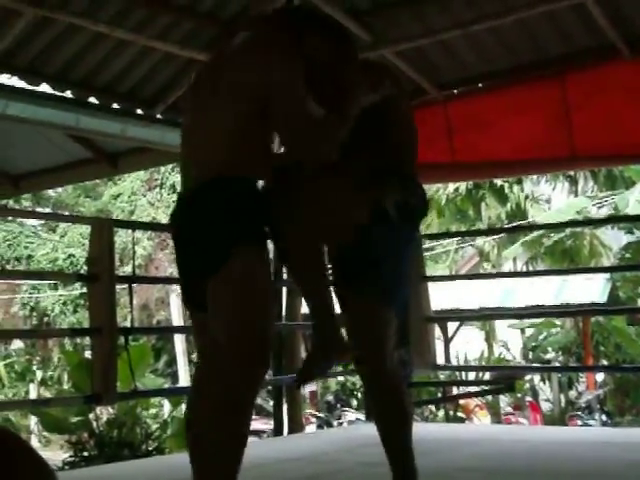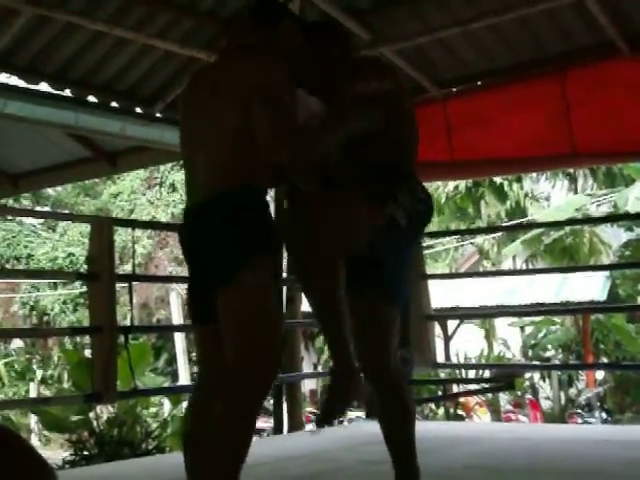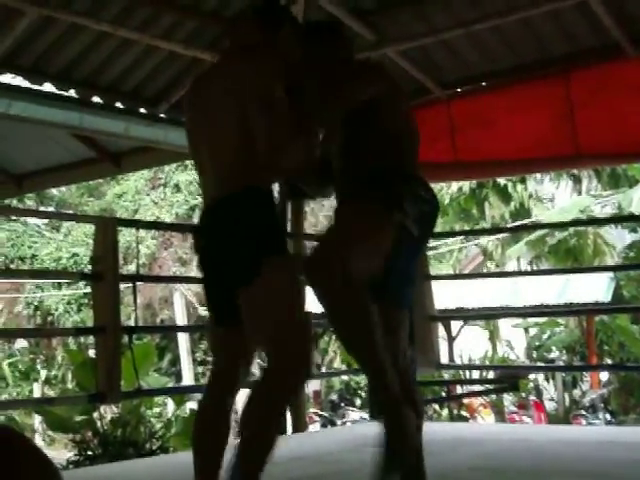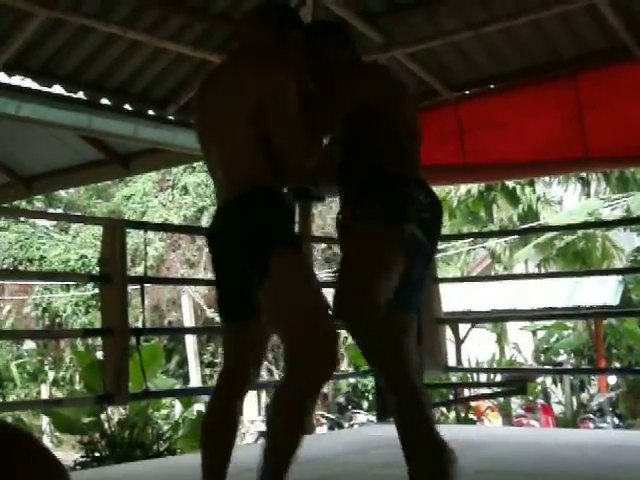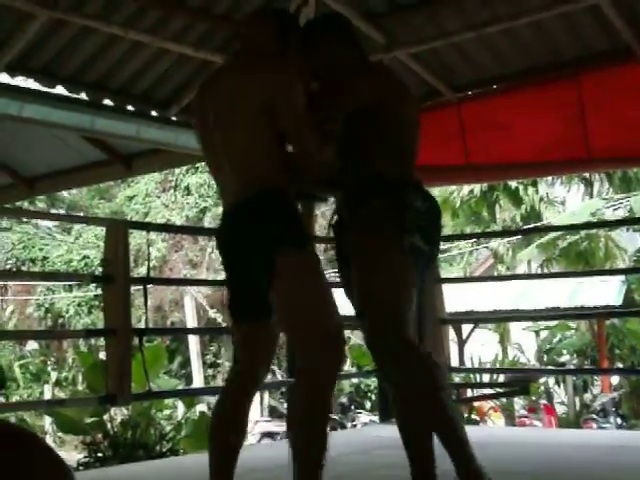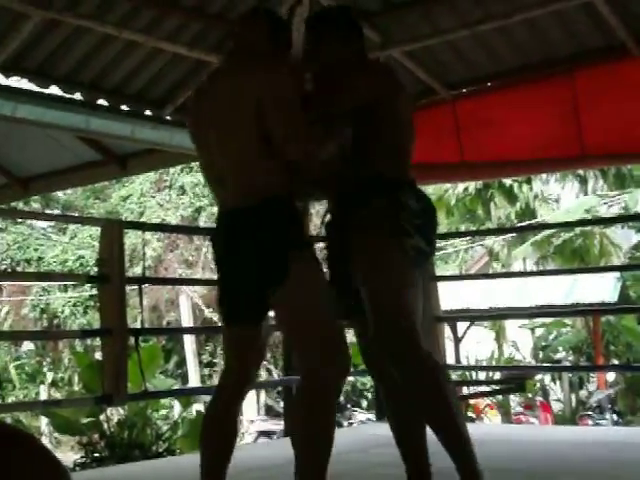
dt=0.1s
person 1, frame 1
left shoulder: (217, 66)
right shoulder: (275, 56)
right elbow: (311, 149)
right wrist: (347, 99)
left hip: (192, 217)
right hip: (227, 210)
left knee: (214, 367)
right knee: (247, 357)
person 1, frame 2
left shoulder: (198, 82)
right shoulder: (262, 63)
right elbow: (284, 153)
right wrist: (332, 130)
left hip: (200, 226)
right hip: (236, 219)
left knee: (214, 377)
right knee: (255, 367)
person 1, frame 3
left shoulder: (200, 87)
right shoulder: (257, 67)
right elbow: (276, 158)
left hip: (214, 229)
right hip: (246, 221)
left knee: (228, 371)
right knee: (291, 360)
person 1, frame 4
left shoulder: (208, 89)
right shoulder: (268, 68)
right elbow: (298, 160)
right wrist: (320, 132)
left hip: (227, 228)
right hip: (257, 221)
left knee: (237, 371)
right knee: (318, 351)
person 1, frame 5
left shoulder: (207, 92)
right shoulder: (274, 70)
right elbow: (311, 157)
left hip: (234, 229)
right hip: (267, 222)
left knee: (248, 371)
right knee: (324, 353)
person 1, frame 6
left shoulder: (202, 98)
right shoulder: (267, 72)
right elbow: (300, 154)
left hip: (230, 234)
right hip: (268, 226)
left knee: (237, 374)
right knee: (328, 359)
person 2, frame 1
left shoulder: (373, 74)
left hip: (389, 202)
right hip: (363, 230)
left knee: (284, 192)
right knee: (376, 361)
left ankle: (325, 333)
person 2, frame 2
left shoulder: (375, 72)
right shoulder: (348, 113)
left elbow: (332, 89)
left hip: (390, 202)
right hip: (368, 236)
right knee: (379, 358)
person 2, frame 3
left shoulder: (369, 74)
right shoulder: (349, 118)
left elbow: (312, 108)
left hip: (394, 203)
right hip: (381, 234)
left knee: (323, 270)
right knee: (390, 359)
left ankle: (396, 410)
person 2, frame 4
left shoulder: (370, 76)
right shoulder: (355, 117)
left elbow: (315, 119)
left hip: (398, 210)
right hip: (380, 230)
left knee: (354, 304)
right knee: (398, 362)
person 2, frame 5
left shoulder: (370, 75)
right shoulder: (359, 110)
left elbow: (315, 120)
left hip: (390, 216)
right hip: (366, 225)
left knee: (391, 342)
right knee: (392, 363)
person 2, frame 6
left shoulder: (369, 73)
right shoulder: (355, 107)
left elbow: (312, 119)
left hip: (387, 216)
right hip: (355, 227)
left knee: (397, 346)
right knee: (382, 363)
